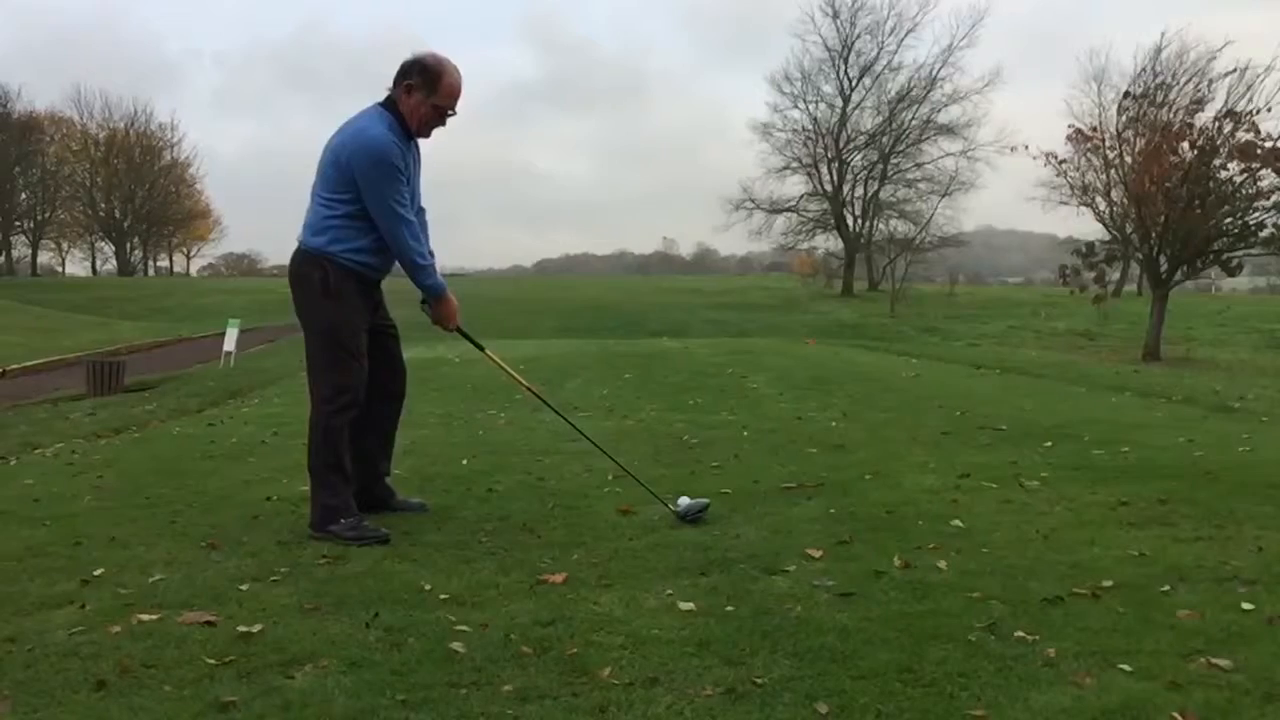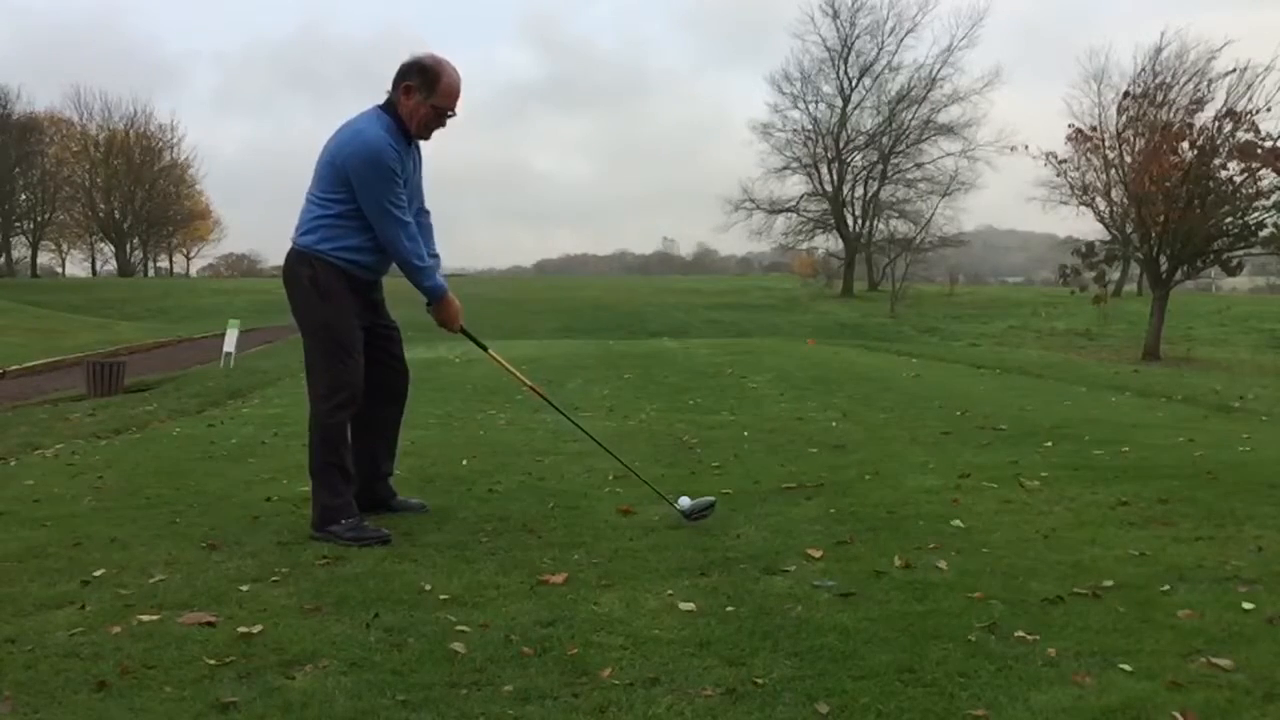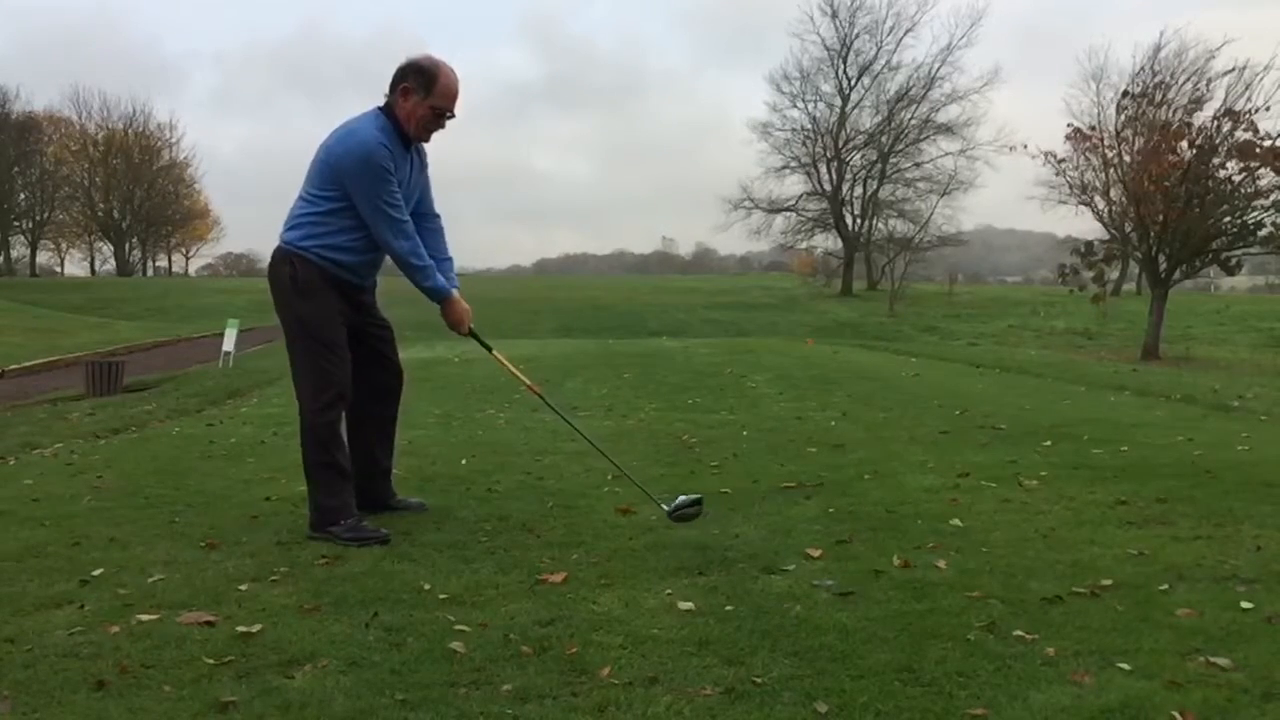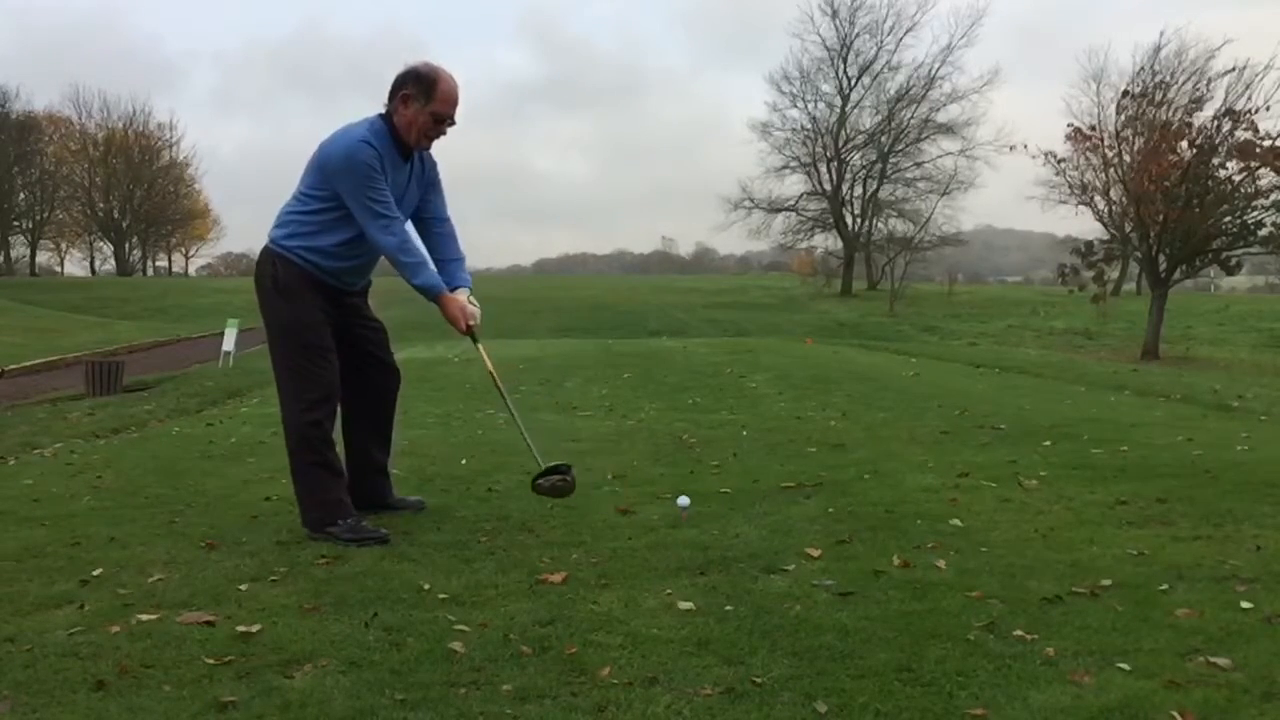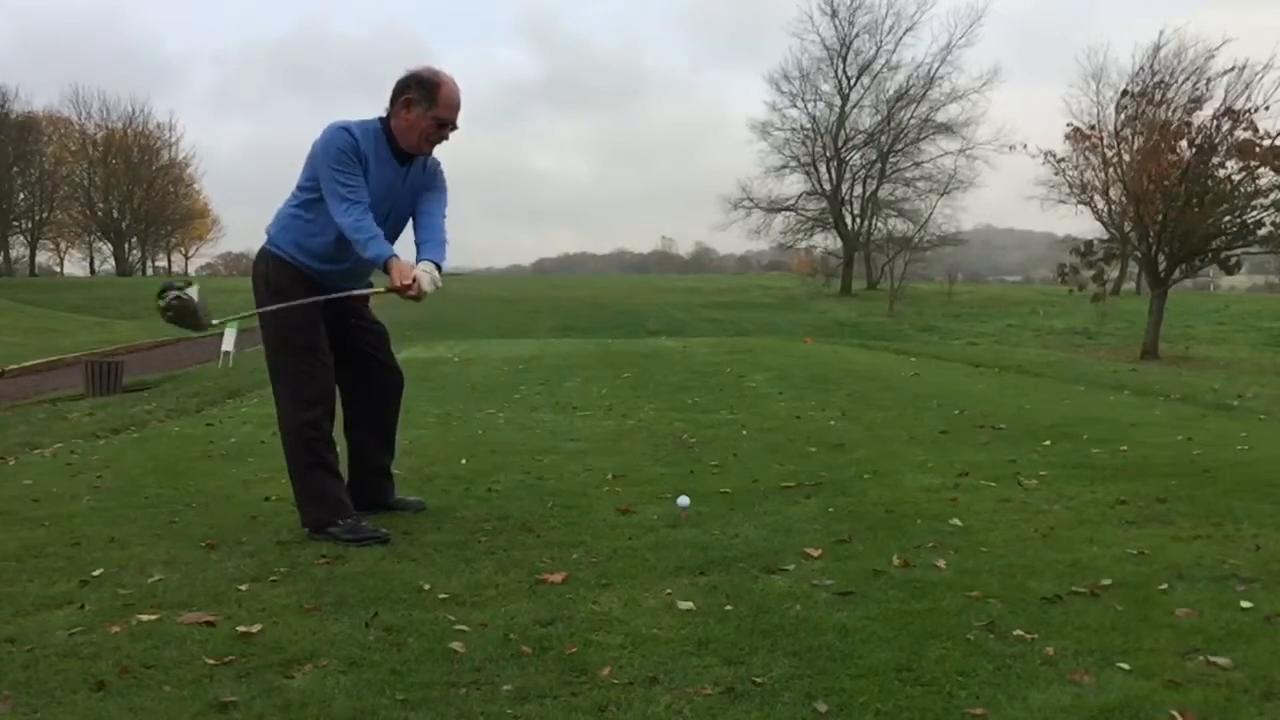
dt=1s
person 1, frame 1
left shoulder: (402, 138)
right shoulder: (374, 141)
left elbow: (413, 217)
right elbow: (397, 230)
left wrist: (433, 285)
right wrist: (437, 293)
left hip: (359, 279)
right hip: (328, 277)
left knee: (386, 381)
right knee: (341, 390)
left ankle: (369, 488)
right ankle: (332, 512)
person 1, frame 2
left shoulder: (405, 141)
right shoulder: (370, 143)
left elbow: (417, 218)
right elbow: (396, 233)
left wrist: (437, 283)
right wrist: (438, 294)
left hip: (358, 279)
right hip: (322, 276)
left knee: (388, 379)
right knee: (340, 390)
left ankle: (371, 490)
right ankle: (334, 513)
person 1, frame 3
left shoulder: (411, 150)
right shoulder: (365, 145)
left elbow: (425, 222)
right elbow: (396, 234)
left wrist: (451, 286)
right wrist: (443, 297)
left hip: (351, 281)
right hip: (307, 276)
left knee: (382, 379)
right knee: (329, 392)
left ankle: (372, 491)
right ankle: (332, 513)
person 1, frame 4
left shoulder: (421, 164)
right shoulder: (355, 149)
left elbow: (437, 228)
right elbow: (388, 233)
left wrist: (461, 288)
right wrist: (440, 295)
left hip: (344, 285)
right hip: (293, 278)
left knee: (377, 379)
right knee: (314, 394)
left ankle: (369, 490)
right ankle: (326, 513)
person 1, frame 5
left shoulder: (429, 172)
right shoulder: (344, 140)
left elbow: (431, 224)
right elbow: (352, 215)
left wrist: (427, 266)
right wrist: (391, 263)
left hip: (346, 287)
right hip: (289, 276)
left knee: (381, 382)
right knee: (310, 396)
left ankle: (370, 491)
right ankle: (326, 513)
